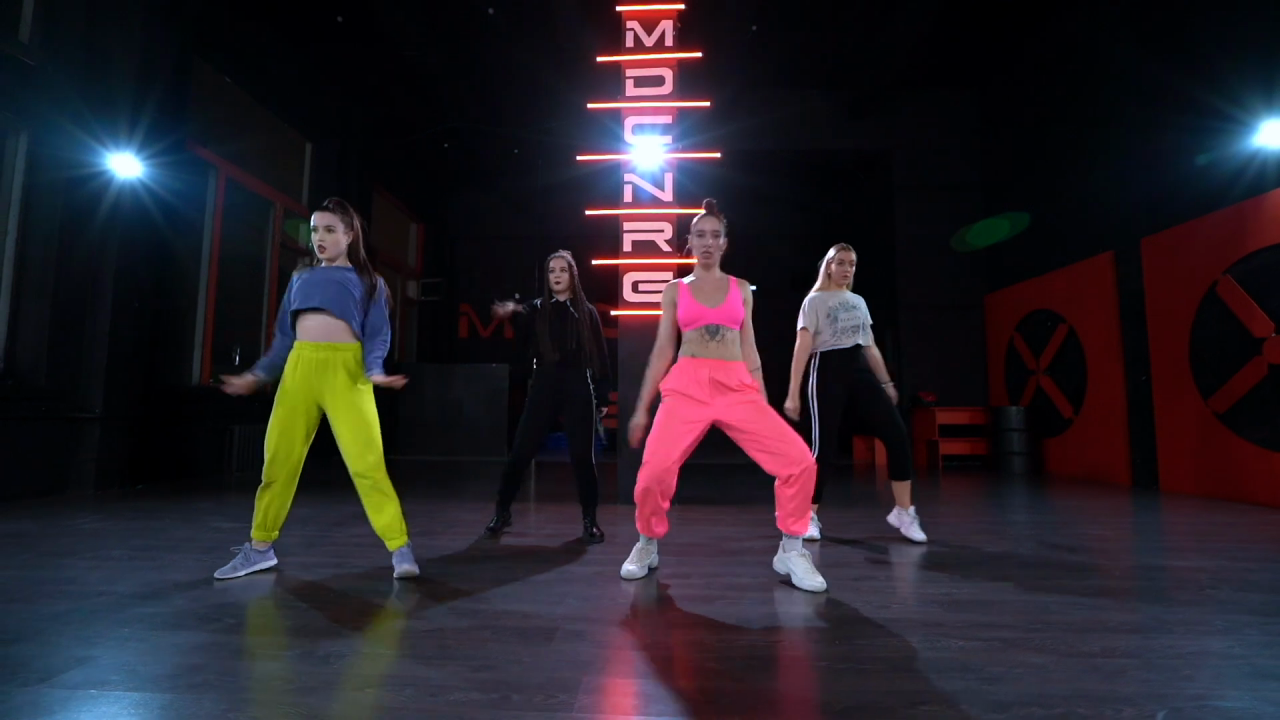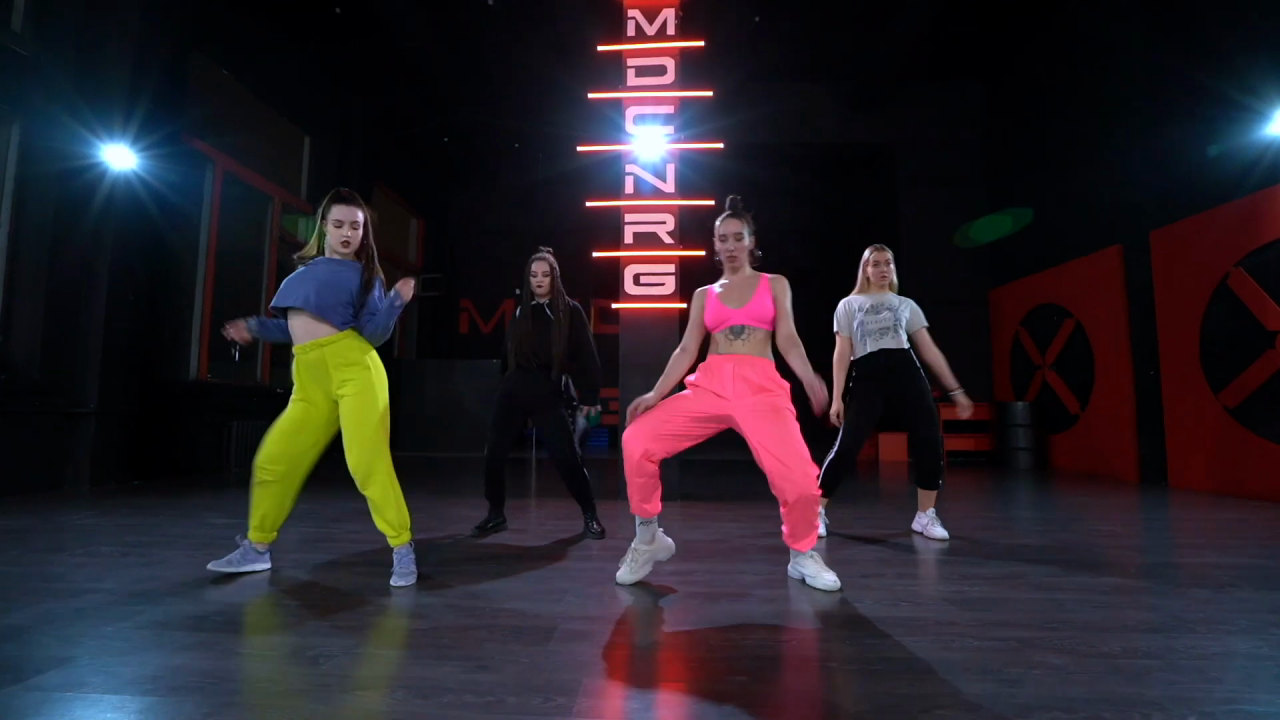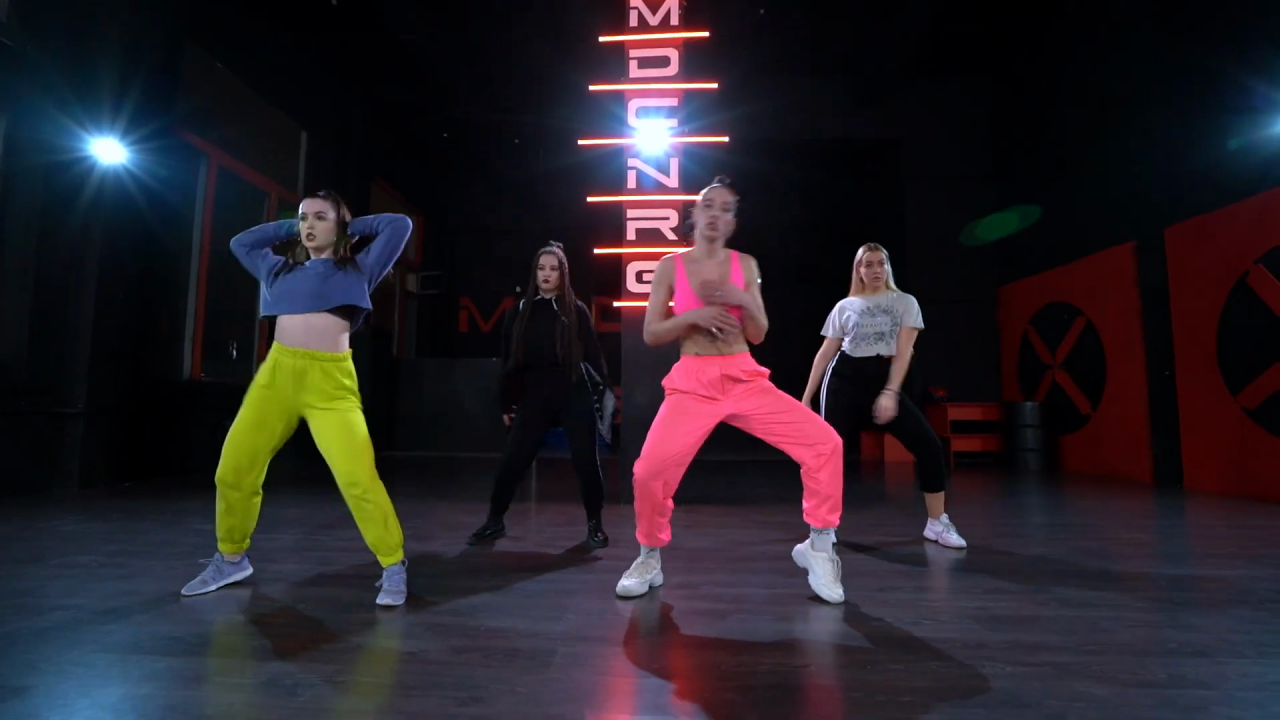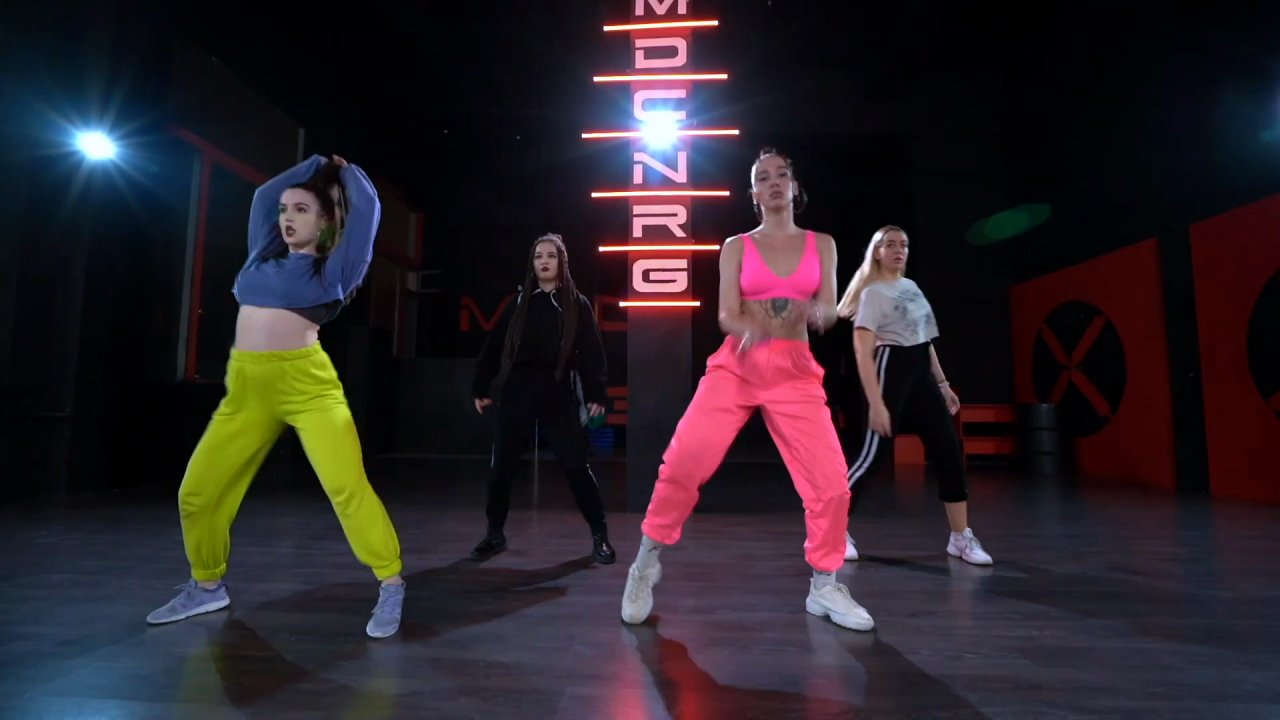
dt=0.5s
person 1, frame 1
left shoulder: (741, 289)
right shoulder: (676, 290)
left elbow: (748, 348)
right elbow: (662, 351)
left wrist: (761, 404)
right wrist: (642, 407)
left hip: (738, 391)
right hip: (686, 389)
left knee: (798, 462)
right knee: (654, 472)
left ankle: (792, 550)
right ankle: (648, 545)
person 1, frame 2
left shoulder: (776, 284)
right shoulder: (704, 295)
left elbow: (788, 339)
right elbow: (687, 349)
left wrist: (808, 375)
right wrist: (657, 393)
left hip: (762, 389)
right hip: (709, 386)
left knee: (798, 483)
right knee: (637, 440)
left ankle: (802, 555)
right ankle: (648, 539)
person 1, frame 3
left shoulder: (746, 265)
right shoulder: (670, 267)
left elbow: (756, 334)
right elbow: (651, 334)
left wrist: (740, 300)
right wrist: (692, 318)
left hip: (745, 381)
right hip: (691, 385)
left knee: (825, 445)
right knee: (650, 470)
left ankle: (818, 548)
right ankle: (649, 560)
person 1, frame 4
left shoulder: (822, 244)
right shoulder: (737, 246)
left elbow: (829, 308)
right elbow: (727, 310)
left wrist: (818, 311)
right wrist: (744, 332)
left hip: (795, 375)
right hip: (736, 367)
left knee: (830, 483)
right knee: (684, 462)
left ankle: (825, 588)
right ankle: (646, 564)
person 2, frame 1
left shoulder: (369, 282)
right shoulder: (300, 279)
left elbow: (377, 336)
right elbow: (285, 334)
left wrist: (374, 371)
right wrist: (259, 374)
left hip: (346, 372)
right hip: (299, 370)
left knee: (367, 464)
right knee: (278, 463)
left ankle: (400, 551)
right ankle: (260, 548)
person 2, frame 2
left shoulder: (365, 275)
right shoulder: (306, 269)
left elbow: (375, 330)
left wrist: (396, 301)
right wrist: (255, 328)
left hip: (355, 368)
right hip: (312, 381)
left knee: (367, 464)
right knee: (272, 463)
left ankle: (403, 550)
right ankle: (257, 548)
person 2, frame 3
left shoulder: (357, 269)
right shoulder: (280, 269)
left elbow: (400, 225)
right elbow: (242, 242)
left wrist: (354, 228)
right wrist: (293, 228)
left hip: (332, 384)
right hip: (277, 378)
left knee: (358, 478)
right knee: (233, 472)
left ankle: (394, 568)
right ankle: (231, 558)
person 2, frame 4
left shoulder: (336, 265)
right shoulder: (266, 253)
left elbow: (366, 206)
right elbow: (263, 196)
left wrist: (344, 170)
right wrist: (316, 165)
left hip: (308, 386)
right hip: (247, 390)
left knee: (346, 484)
right knee: (198, 493)
left ankle: (390, 587)
right ankle: (208, 586)
person 3, frame 1
left shoulder: (858, 302)
right shoulder: (815, 301)
right elbow: (803, 348)
left wrist: (887, 383)
right wrist: (793, 393)
left hip: (860, 372)
right hip: (828, 371)
left knee: (897, 436)
right knee: (824, 447)
left ankle: (904, 512)
right ankle: (809, 517)
person 3, frame 2
left shoulder: (907, 305)
right shoulder: (849, 304)
left elbow: (929, 349)
right elbow: (842, 352)
left wrist: (956, 390)
right wrist: (838, 398)
left hip: (906, 373)
right hip: (867, 377)
left knee: (930, 445)
right knee: (846, 447)
left ankle: (925, 515)
right ankle: (817, 512)
person 3, frame 3
left shoulder: (905, 302)
right shoulder: (844, 307)
left elbow: (904, 352)
right elbow: (825, 353)
left wrist: (890, 392)
right wrist: (806, 397)
left hip: (881, 382)
right hip: (844, 378)
left knee: (929, 446)
left ankle: (938, 523)
person 3, frame 4
left shoulder: (910, 286)
right shoulder: (871, 294)
right elbow: (863, 351)
left wrist: (942, 383)
right wrist: (876, 403)
left hip: (921, 372)
right hip: (891, 369)
left knee: (949, 451)
right knee: (873, 454)
left ankle: (961, 537)
person 4, frame 1
left shoulder: (586, 312)
right shoulder: (537, 309)
left elbow: (600, 356)
right elbow: (523, 330)
left wrist: (603, 397)
right wrist: (512, 309)
left hip: (579, 388)
right hip: (544, 386)
left knee: (582, 456)
right knee: (520, 453)
left ankle: (589, 520)
right ankle: (502, 513)
person 4, frame 2
left shoulder: (571, 311)
right shoulder: (521, 313)
left elbow: (586, 355)
right elbow: (509, 356)
left wrist: (589, 396)
right wrist: (498, 394)
left hip: (549, 394)
right hip: (513, 392)
left knee: (567, 458)
right knee: (495, 455)
left ankle: (590, 515)
right ankle: (496, 514)
person 4, frame 3
left shoulder: (576, 310)
right shoulder: (523, 309)
left elbow: (591, 353)
right elbow: (511, 358)
left wrist: (603, 391)
right wrist: (507, 402)
left hip: (575, 393)
right hip: (535, 395)
left knee: (586, 460)
right knee: (514, 460)
left ankle: (595, 524)
right ankle: (495, 522)
person 4, frame 4
left shoulder: (577, 305)
right shoulder: (521, 304)
left elbow: (591, 350)
right elbow: (495, 345)
left wrist: (597, 393)
right wrist: (481, 386)
left hip: (561, 396)
right hip: (518, 392)
left knee: (576, 467)
right knee: (502, 466)
left ankle: (600, 537)
right ankle: (495, 534)
